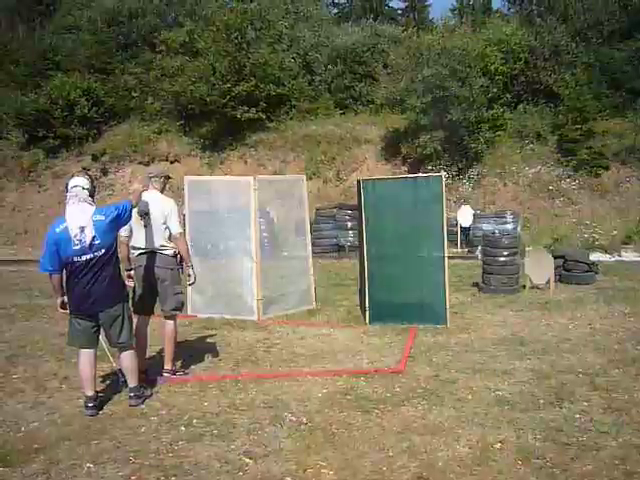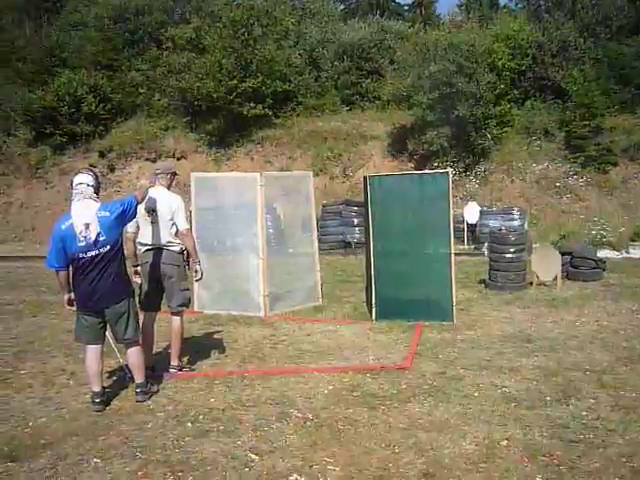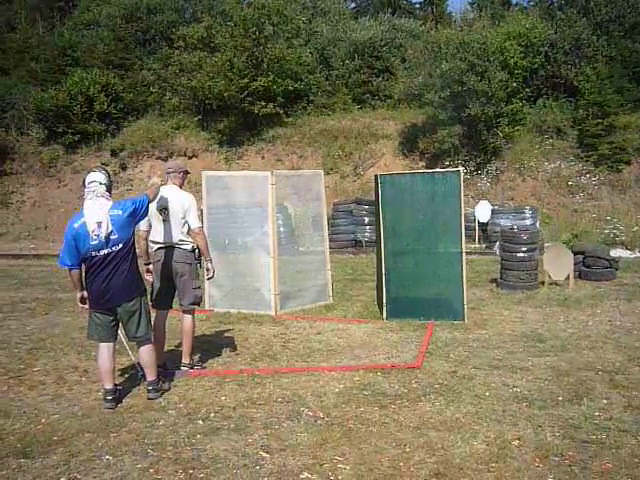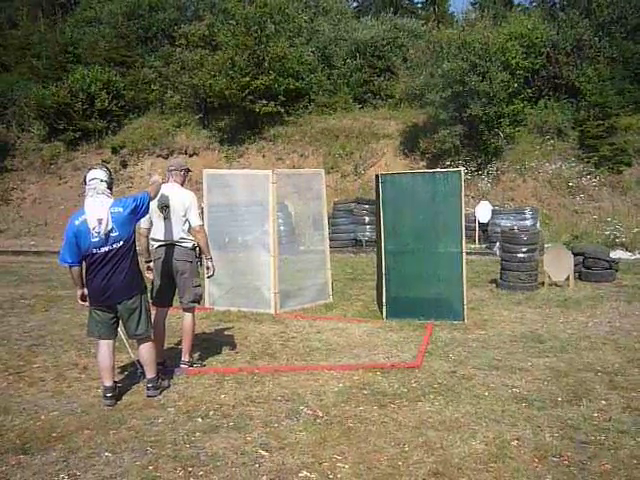
dt=0.5s
person 1, frame 1
left shoulder: (56, 229)
right shoulder: (107, 216)
left elbow: (54, 270)
right elbow: (132, 203)
left wrist: (60, 295)
right wrist: (137, 190)
left hip: (80, 301)
right hip: (112, 297)
left knee: (86, 349)
right knee: (125, 344)
left ankle: (90, 400)
right ankle: (135, 391)
person 1, frame 2
left shoulder: (62, 226)
right shoulder: (112, 212)
left elbow: (60, 267)
right elbow: (137, 199)
left wrist: (66, 292)
right wrist: (145, 186)
left hip: (86, 297)
right hip: (118, 293)
left knee: (93, 345)
right knee: (131, 341)
left ankle: (97, 396)
right ankle: (142, 388)
person 1, frame 3
left shoulder: (75, 224)
right shoulder: (124, 210)
left elbow: (73, 266)
right elbow: (149, 197)
left wrist: (79, 290)
right wrist: (156, 184)
left hip: (98, 295)
right hip: (130, 291)
left knee: (105, 343)
right knee: (143, 339)
left ankle: (109, 394)
right ankle: (153, 385)
person 1, frame 4
left shoulder: (76, 221)
right shoulder: (125, 208)
left elbow: (74, 262)
right elbow: (150, 194)
left wrist: (80, 287)
right wrist: (157, 182)
left hip: (99, 292)
right hip: (130, 289)
left knee: (105, 340)
right knee: (143, 336)
left ankle: (109, 391)
right ankle: (153, 382)
person 2, frame 1
right shoulder: (167, 203)
left elbow: (124, 240)
right elbow: (178, 237)
left wrist: (128, 268)
right wrist: (189, 265)
left hip: (141, 262)
right hip: (164, 261)
left knee: (142, 317)
right knee: (170, 316)
left ankle: (141, 367)
right ankle: (169, 366)
person 2, frame 2
left shoulder: (139, 201)
right shoulder: (174, 199)
left elbow: (130, 237)
right elbow: (184, 233)
left wrist: (135, 264)
right wrist: (196, 261)
left hip: (147, 258)
right hip: (171, 257)
left knee: (149, 313)
right knee: (176, 312)
left ankle: (147, 363)
right ankle: (175, 363)
person 2, frame 3
left shoulder: (151, 199)
right shoulder: (185, 198)
left elbow: (142, 235)
right elbow: (197, 231)
left wrist: (146, 262)
right wrist: (208, 260)
left hip: (159, 256)
right hip: (182, 255)
left knee: (161, 312)
right knee: (188, 310)
left ankle: (159, 361)
right ankle: (187, 361)
person 2, frame 4
left shoulder: (152, 197)
right shoulder: (187, 195)
left elbow: (143, 233)
right elbow: (198, 230)
left wrist: (147, 260)
right wrist: (208, 258)
left hip: (160, 254)
right hip: (183, 253)
left knee: (160, 309)
right knee: (188, 308)
left ankle: (158, 359)
right ankle: (186, 359)
